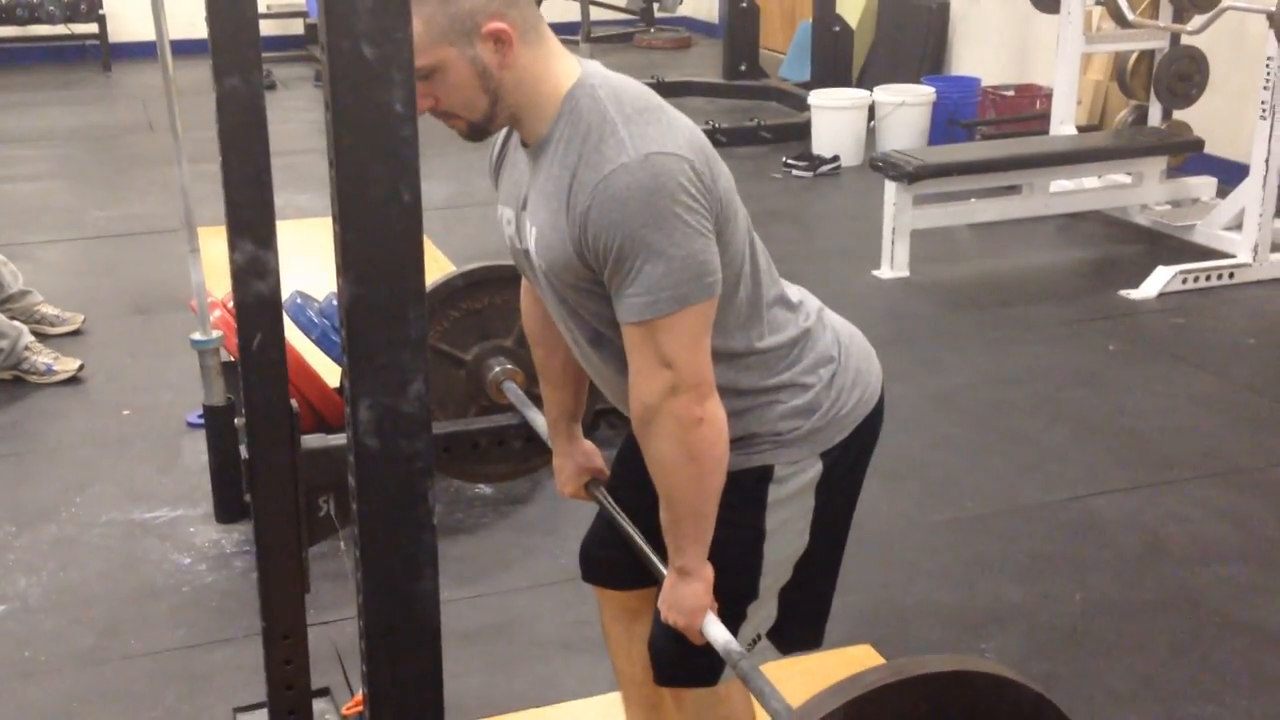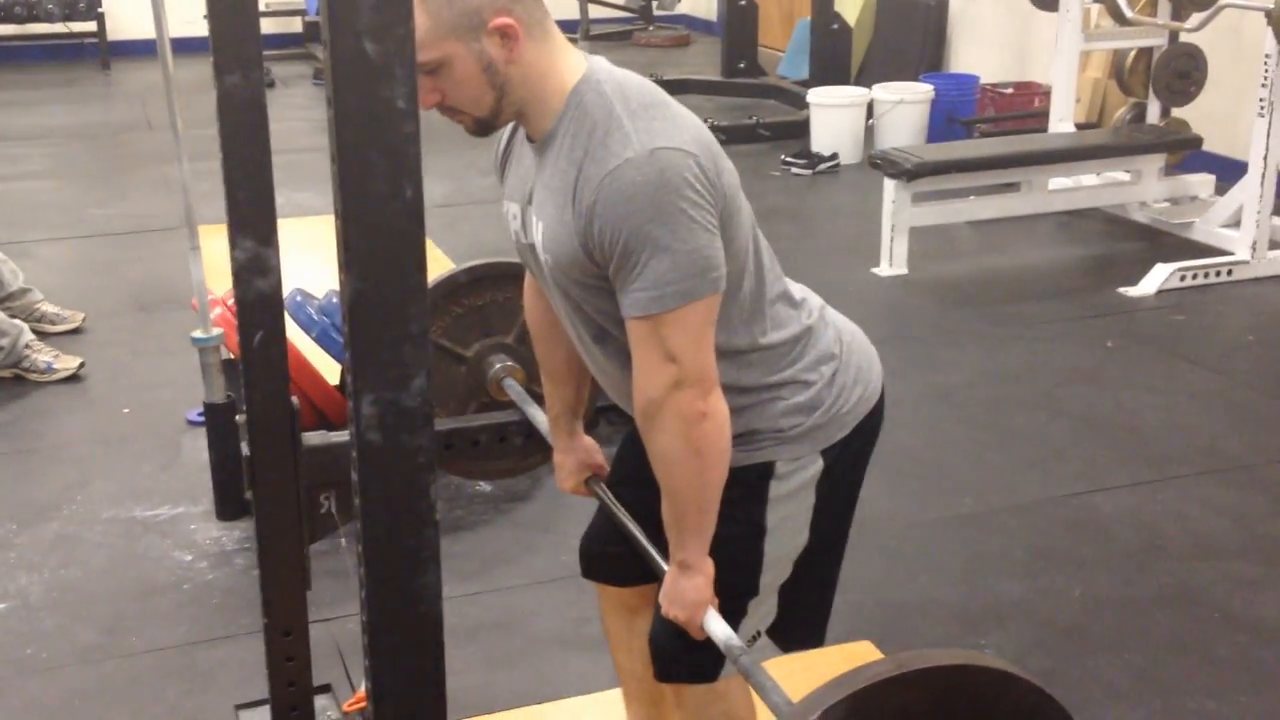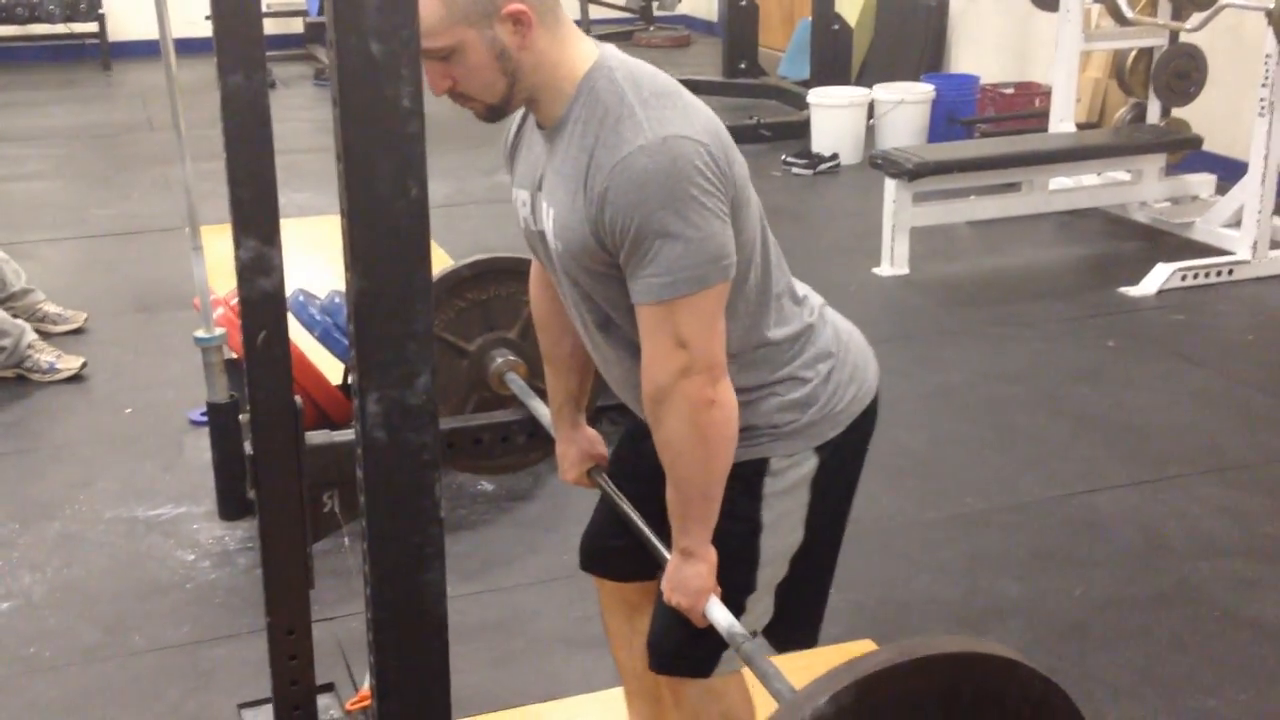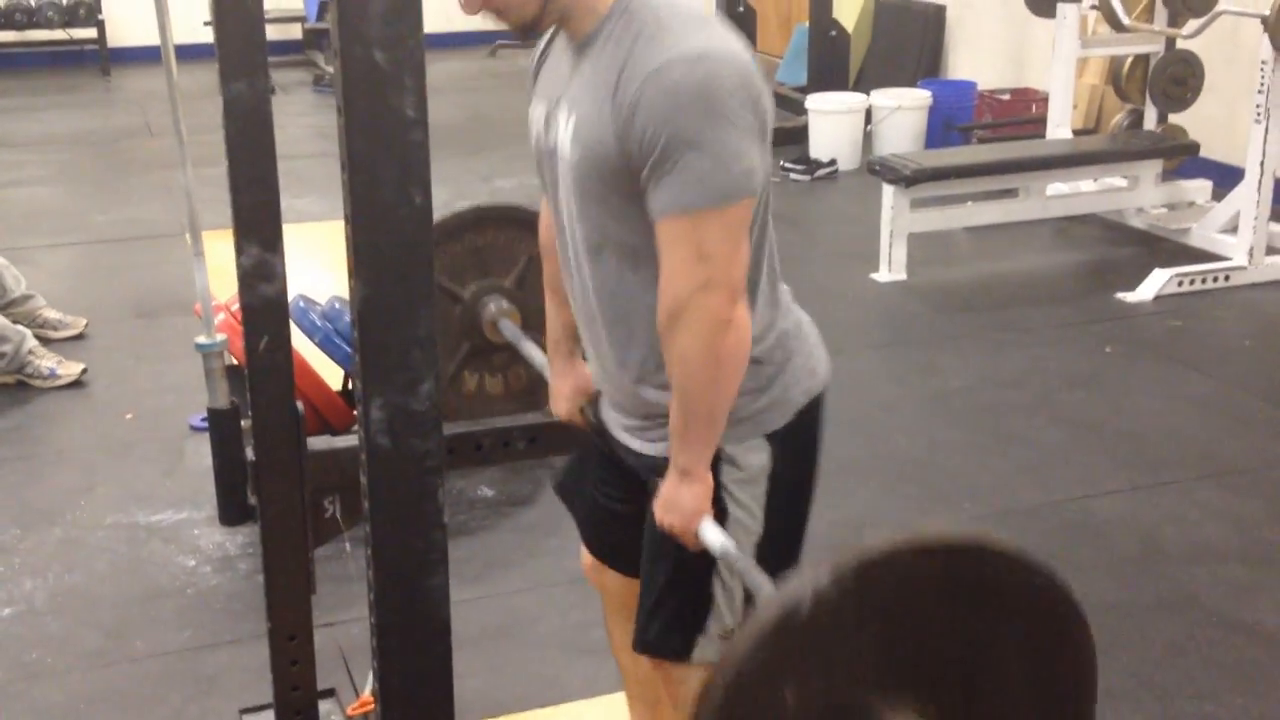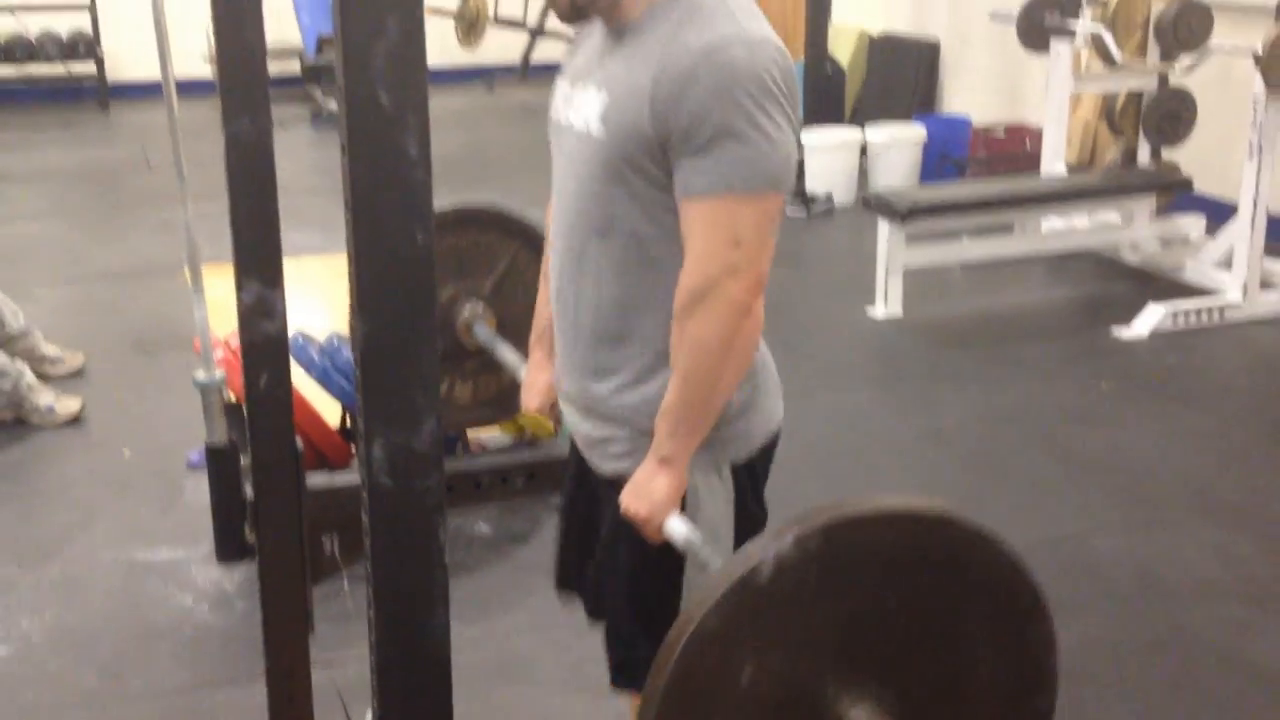
dt=0.2s
person 1, frame 1
left shoulder: (632, 171)
right shoulder: (521, 133)
left elbow: (678, 400)
right elbow: (548, 295)
left wrist: (691, 567)
right wrist: (565, 436)
left hip: (793, 417)
right hip: (708, 408)
left knee: (693, 659)
right knee: (618, 576)
person 1, frame 2
left shoulder: (638, 167)
right shoulder: (528, 128)
left elbow: (683, 394)
right elbow: (551, 291)
left wrist: (692, 560)
right wrist: (566, 431)
left hip: (794, 416)
right hip: (709, 405)
left knee: (692, 656)
right knee: (617, 570)
person 1, frame 3
left shoulder: (652, 155)
right shoulder: (539, 115)
left elbow: (693, 381)
right elbow: (555, 282)
left wrist: (696, 549)
right wrist: (569, 422)
left hip: (786, 415)
right hip: (699, 409)
left knee: (690, 658)
right knee: (618, 571)
person 1, frame 4
left shoulder: (687, 72)
left elbow: (709, 297)
left wrist: (691, 468)
right wrist: (568, 358)
left hip: (741, 415)
right hip: (639, 391)
left knee: (678, 654)
right knee: (617, 570)
person 1, frame 5
left shoulder: (720, 57)
left elbow: (724, 284)
left wrist: (671, 460)
right wrist: (545, 352)
left hip: (681, 435)
right hip: (601, 418)
right knee: (632, 638)
